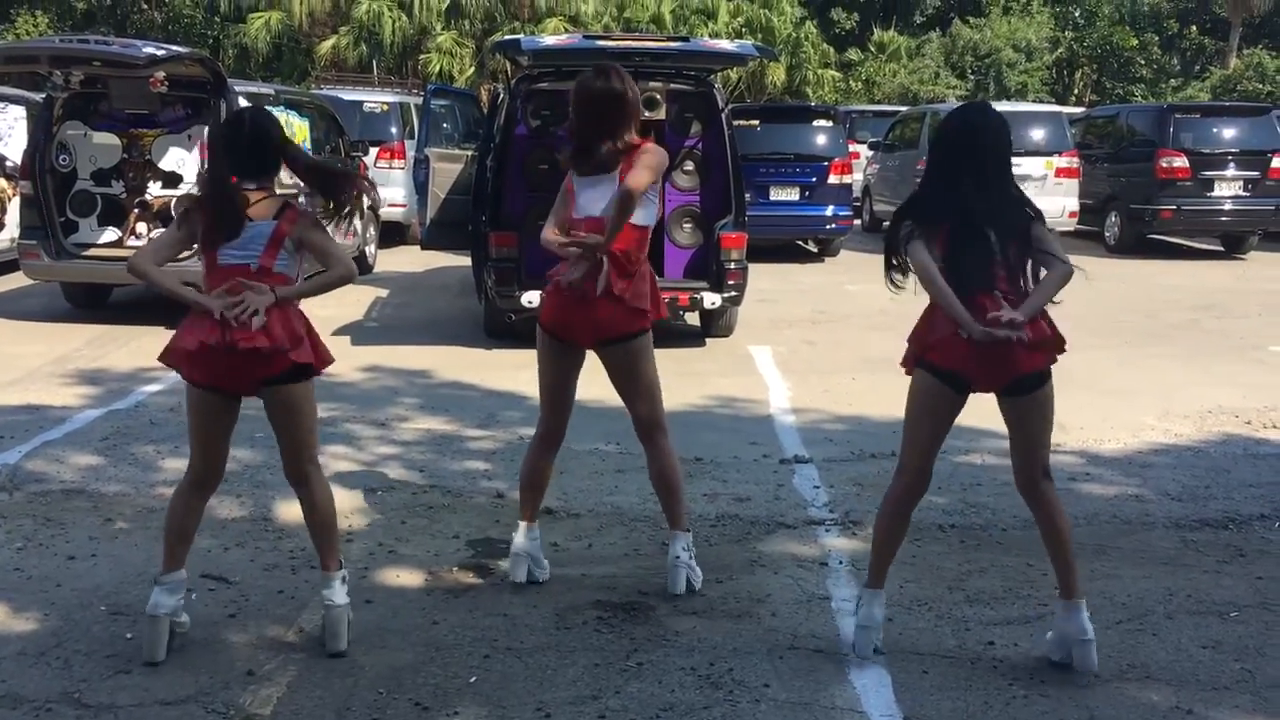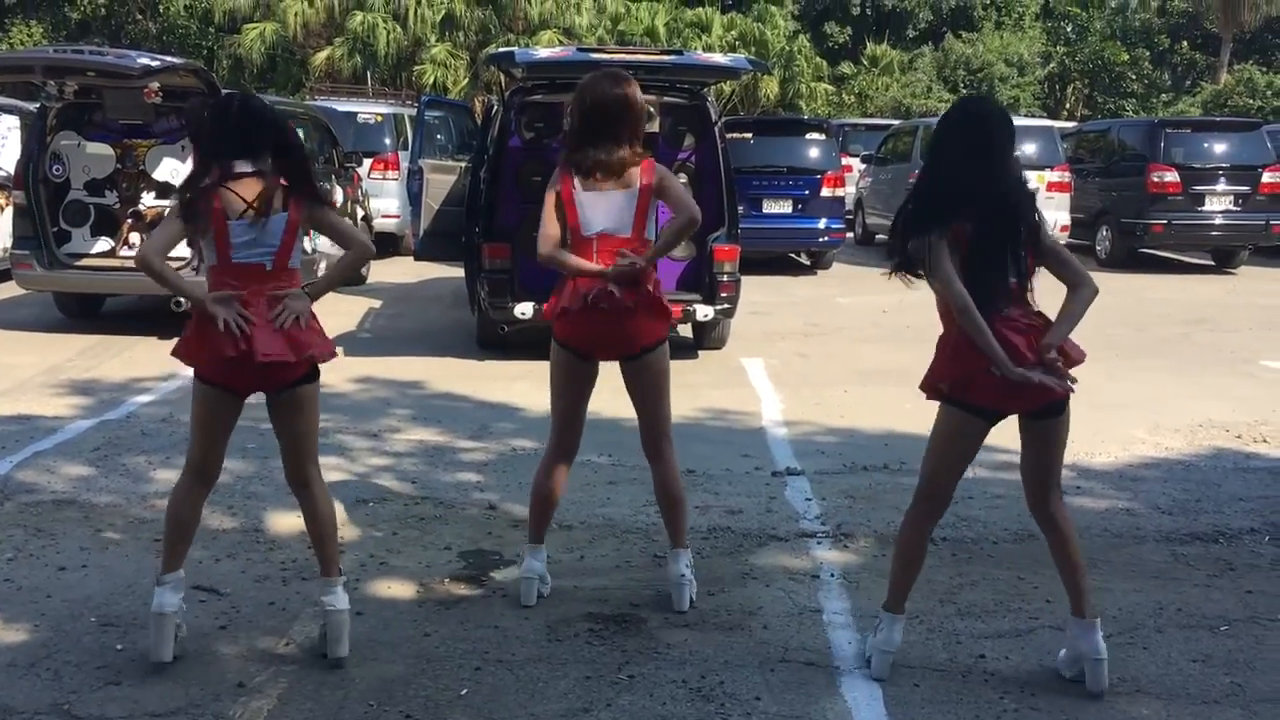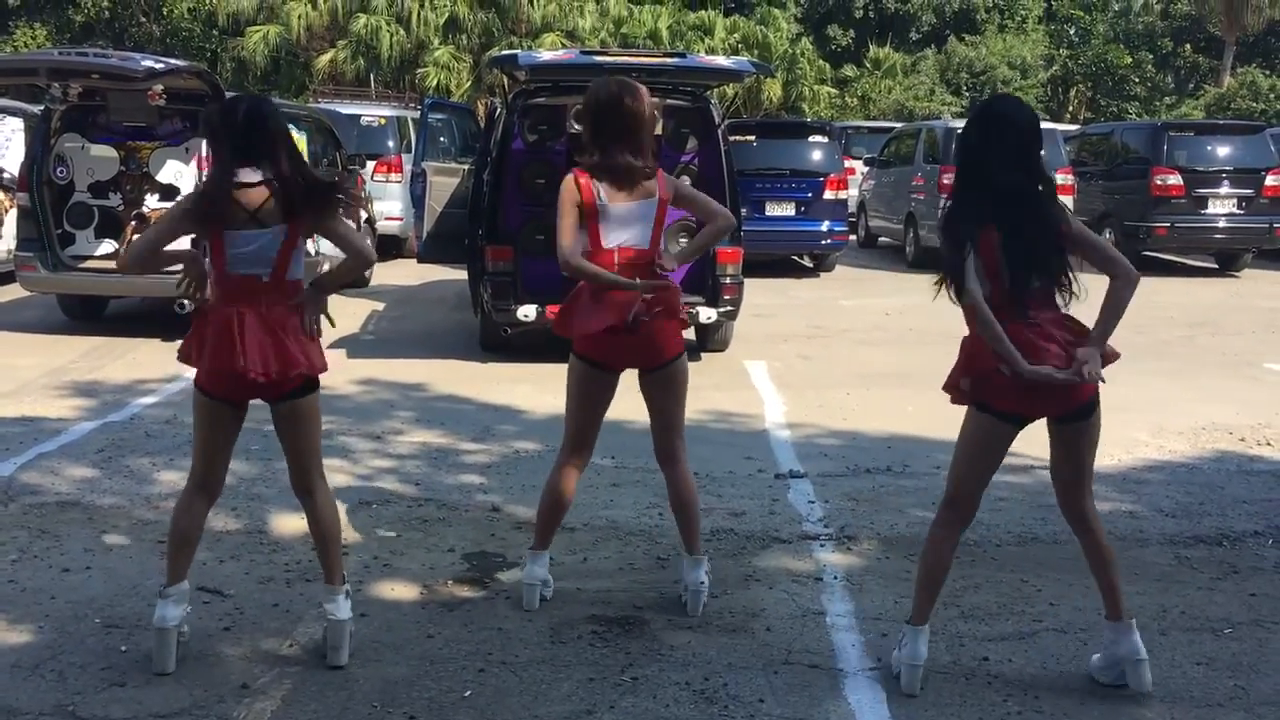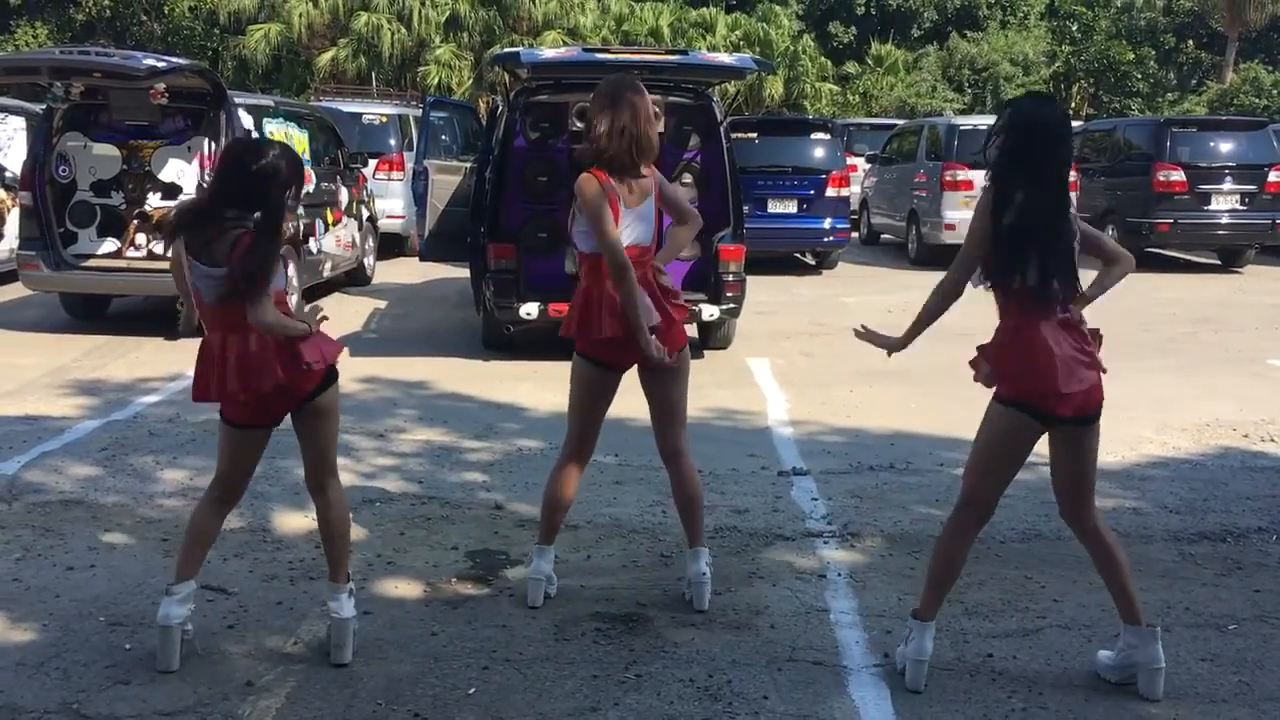
dt=0.3s
person 1, frame 1
left shoulder: (924, 214)
right shoulder: (1016, 210)
left elbow: (925, 270)
right elbow: (1061, 268)
left wrist: (972, 328)
right wrist: (1019, 317)
left hip: (953, 345)
right hip: (1020, 346)
left knee: (908, 481)
right knee: (1037, 484)
left ankle: (870, 605)
right ankle: (1073, 615)
person 1, frame 2
left shoulder: (935, 219)
right shoulder: (1021, 214)
left elbow: (954, 294)
right elbow: (1084, 283)
left wrist: (1003, 366)
right wrist: (1051, 346)
left hip: (976, 371)
right hip: (1039, 366)
left knee: (929, 503)
right knee: (1047, 504)
left ankle: (889, 628)
right ankle: (1086, 635)
person 1, frame 3
left shoulder: (965, 220)
right shoulder: (1050, 213)
left elbow: (972, 299)
right elbow: (1124, 274)
left wrist: (1017, 365)
right wrist: (1094, 342)
left hip: (1004, 380)
right hip: (1068, 370)
left knee: (954, 512)
right knee: (1079, 507)
left ankle: (914, 638)
right ankle: (1123, 640)
person 1, frame 4
left shoulder: (1003, 201)
right shoulder: (1055, 207)
left elbow: (955, 281)
right elbow: (1121, 260)
left wrist: (902, 339)
right wrist: (1077, 303)
left hip: (1026, 375)
right hip: (1074, 370)
left knee: (971, 511)
right knee: (1082, 513)
left ankle: (919, 637)
right ankle: (1140, 644)
person 2, frame 1
left shoulder: (202, 211)
right shoulder: (293, 215)
left elbow: (140, 263)
right elbow: (343, 269)
left wrist: (196, 300)
right wrist: (277, 297)
left hip: (211, 345)
right hip: (280, 345)
left knee: (200, 478)
right knee: (304, 473)
left ankle: (168, 592)
right ankle: (334, 587)
person 2, frame 2
left shoulder: (201, 199)
right shoulder: (296, 198)
left elbow: (149, 257)
right elbow: (363, 248)
left wrist: (203, 300)
right wrist: (307, 294)
left hip: (224, 341)
right hip: (289, 341)
left knee: (198, 475)
right knee: (304, 478)
left ankle: (168, 591)
right ankle: (334, 595)
person 2, frame 3
left shoulder: (203, 204)
right shoulder: (298, 199)
left elbow: (131, 259)
right elbow: (362, 254)
left wrist: (187, 261)
right wrist: (316, 296)
left hip: (227, 350)
right hip: (291, 348)
left knee: (203, 485)
right knee: (310, 482)
left ankle: (172, 602)
right ankle: (338, 599)
person 2, frame 4
left shoulder: (188, 220)
right shoulder: (259, 243)
left elbow: (183, 276)
right elbow: (261, 318)
right wrist: (305, 327)
left hip: (237, 373)
right hip: (293, 364)
left knee: (222, 492)
right knee: (325, 484)
left ankle: (177, 601)
right ankle: (341, 600)
person 3, frame 1
left shoulder: (575, 165)
right shoulder: (648, 155)
left elbow: (550, 238)
right elbow: (636, 188)
left wrist: (581, 248)
right wrist: (605, 243)
left hip: (562, 303)
right hip: (618, 305)
left knee: (549, 430)
right knee: (653, 432)
left ankle: (525, 541)
right ankle: (680, 549)
person 3, frame 2
left shoulder: (565, 176)
right shoulder: (650, 172)
left elbow: (547, 250)
right elbow: (691, 216)
left wrist: (599, 270)
right wrist: (644, 262)
left hip: (577, 316)
right hip: (638, 313)
left knee: (561, 446)
right knee: (659, 447)
left ankle: (533, 561)
right ankle: (680, 565)
person 3, frame 3
left shoulder: (577, 182)
right shoulder: (660, 180)
left elbow: (569, 257)
right elbow: (722, 221)
left wrist: (623, 285)
right wrist: (673, 263)
left hip: (598, 327)
right hip: (657, 326)
left knee: (572, 454)
right knee: (672, 455)
left ankle: (536, 565)
right ankle: (696, 570)
person 3, frame 4
left shoulder: (590, 183)
right shoulder: (649, 175)
left elbow: (615, 258)
right elbow: (691, 220)
left wrist: (637, 328)
right wrist: (662, 263)
left hip: (603, 323)
right hip: (660, 313)
left knee: (575, 452)
right knee: (676, 450)
left ankle: (541, 563)
right ankle: (698, 564)
